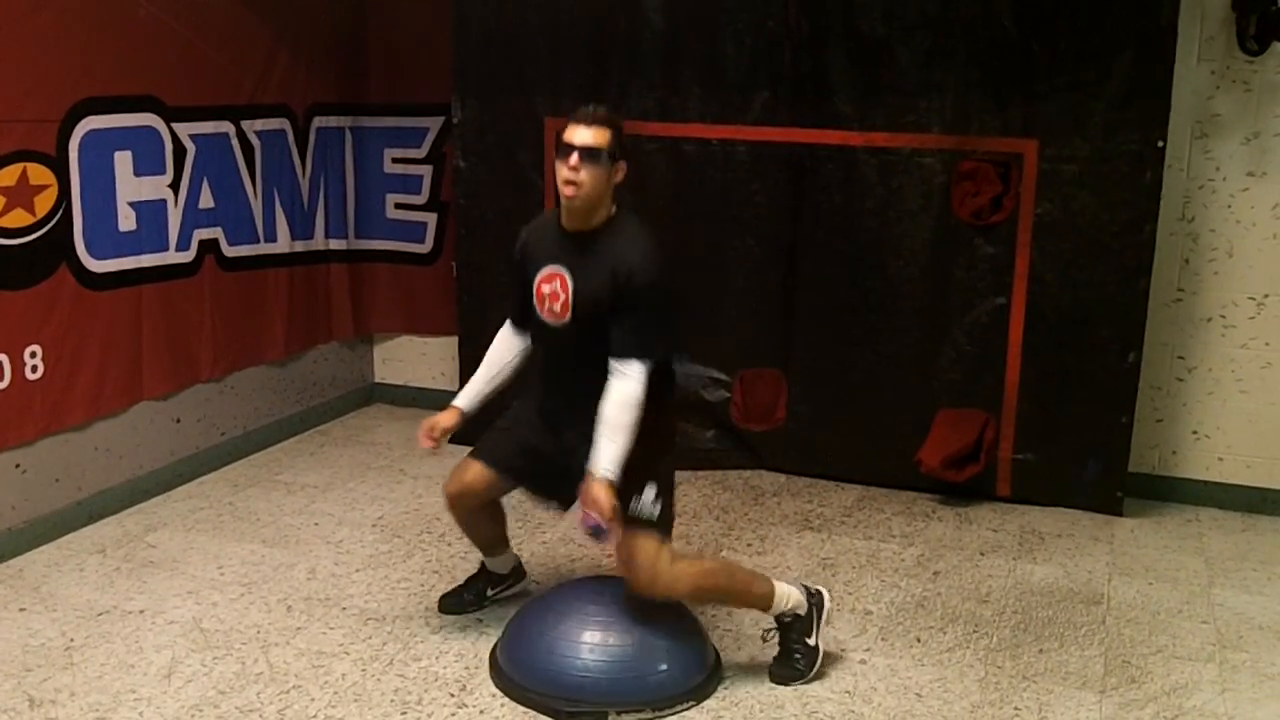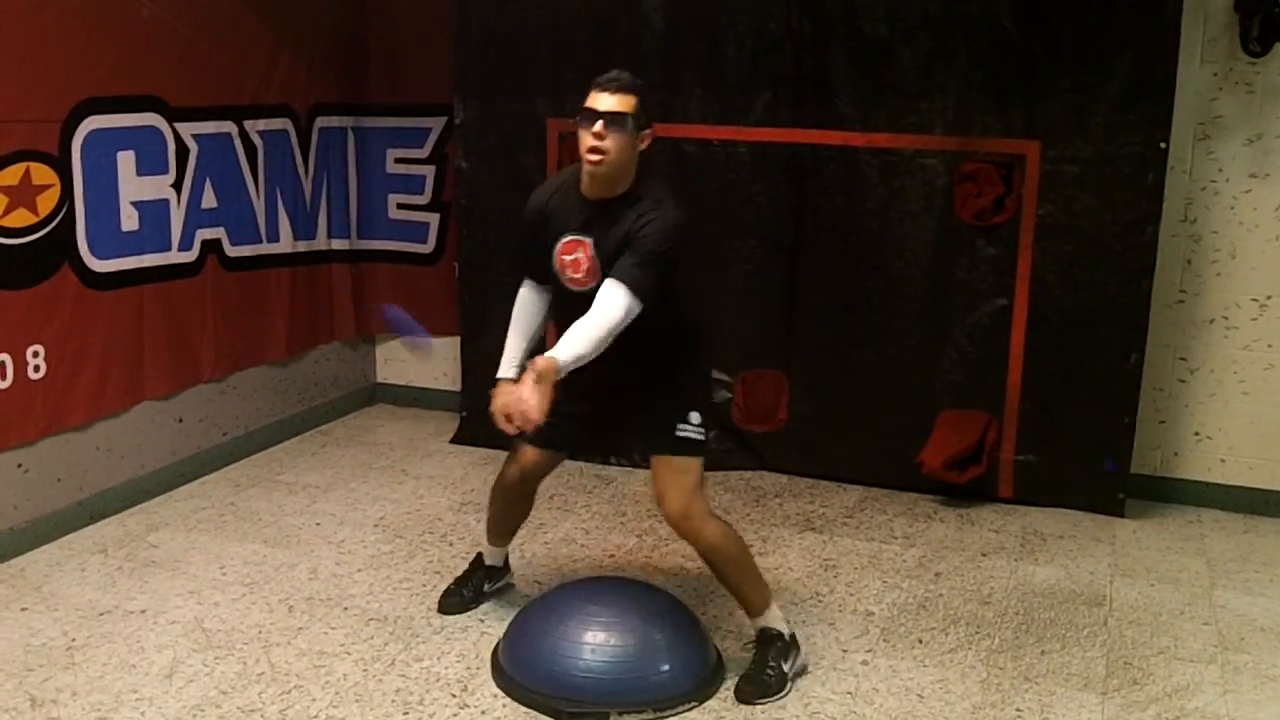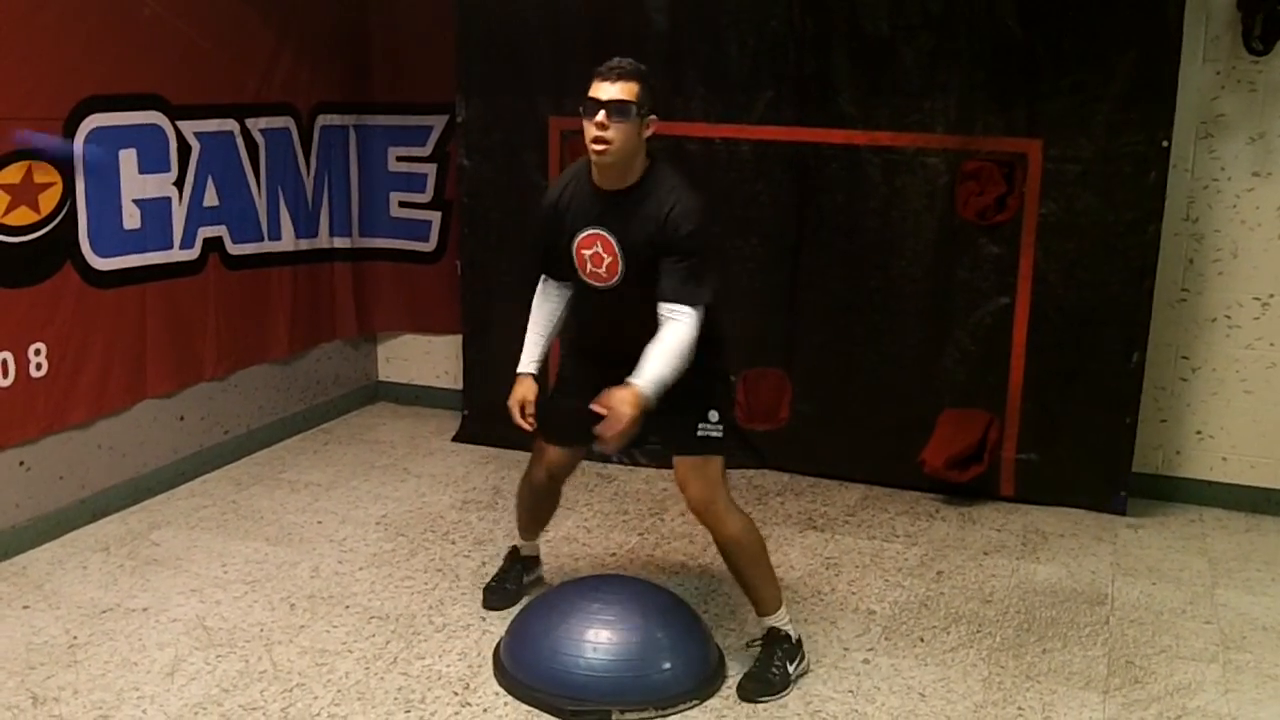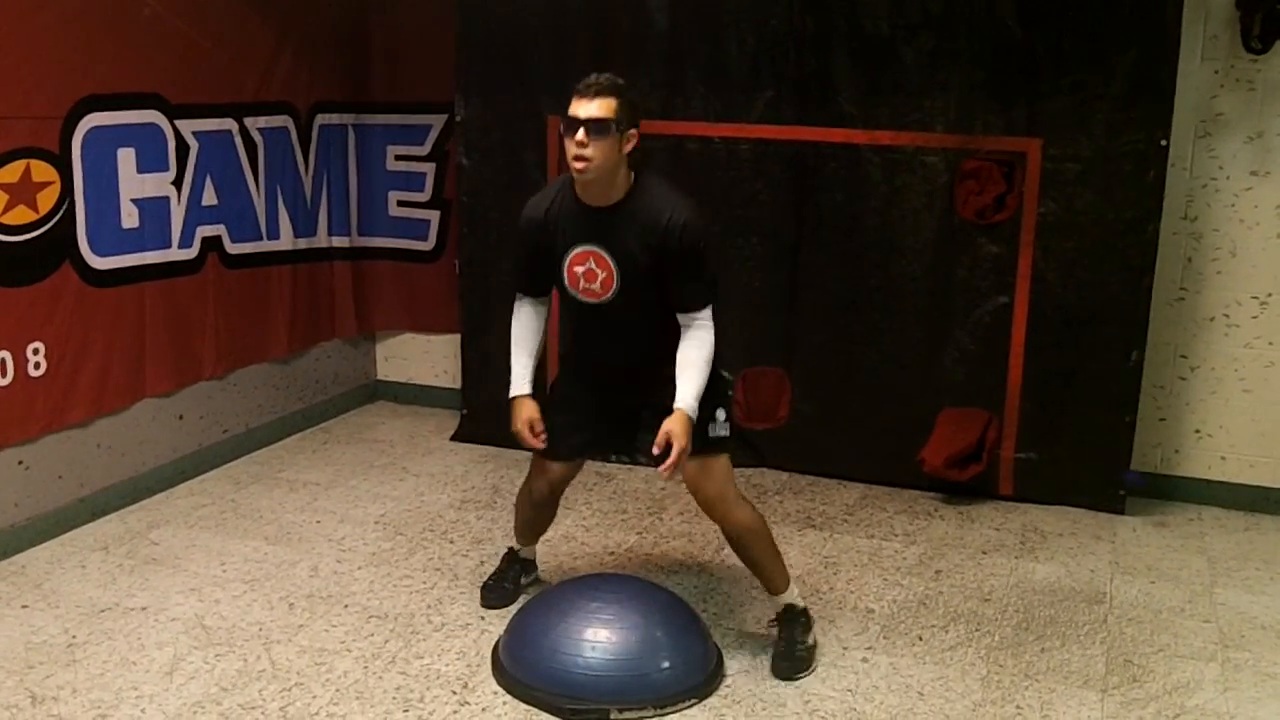
dt=0.2s
person 1, frame 1
left shoulder: (631, 257)
right shoulder: (535, 238)
left elbow: (629, 373)
right elbow: (518, 331)
left wrist: (604, 472)
right wrist: (463, 405)
left hip: (627, 422)
right hip: (552, 405)
left knee: (647, 572)
right knee: (465, 490)
left ankle: (798, 604)
right ankle: (502, 571)
person 1, frame 2
left shoulder: (654, 216)
right shoulder: (549, 201)
left elbow: (610, 312)
right elbow: (537, 288)
left wrist: (549, 366)
right wrist: (509, 373)
left hip: (661, 372)
right hip: (579, 366)
left knee: (683, 509)
right knee: (518, 469)
left ankle: (776, 635)
right ankle: (490, 566)
person 1, frame 3
left shoulder: (675, 208)
right shoulder: (563, 195)
left elbow: (681, 322)
right elbow: (555, 285)
left wrist: (640, 392)
right wrist: (527, 368)
left hip: (676, 371)
right hip: (592, 359)
left knee: (707, 502)
right knee: (545, 466)
left ankle: (781, 634)
right ankle: (524, 558)
person 1, frame 4
left shoulder: (669, 218)
right shoulder: (543, 214)
left elbow: (697, 324)
right elbow: (531, 302)
left wrist: (684, 408)
right wrist: (521, 390)
left hip: (670, 373)
right hip: (586, 373)
left knee: (716, 493)
right knee: (543, 481)
left ankle: (792, 609)
right ankle: (520, 559)
